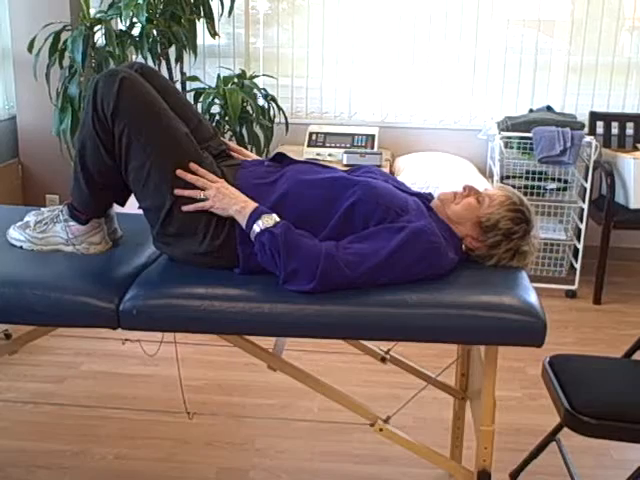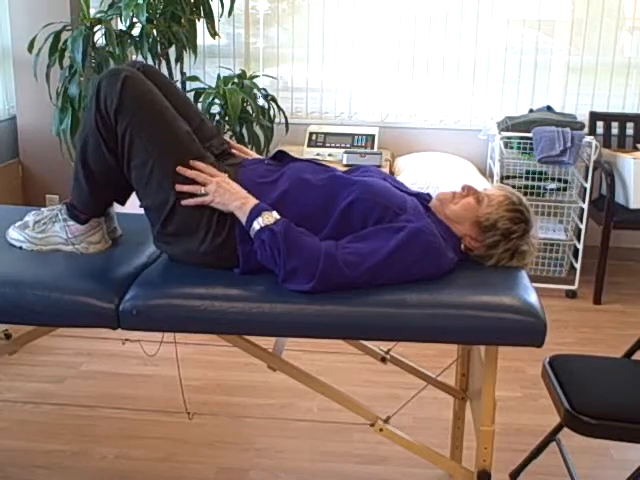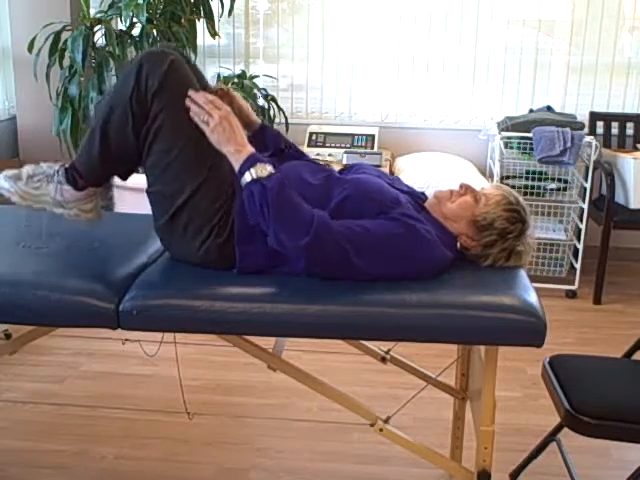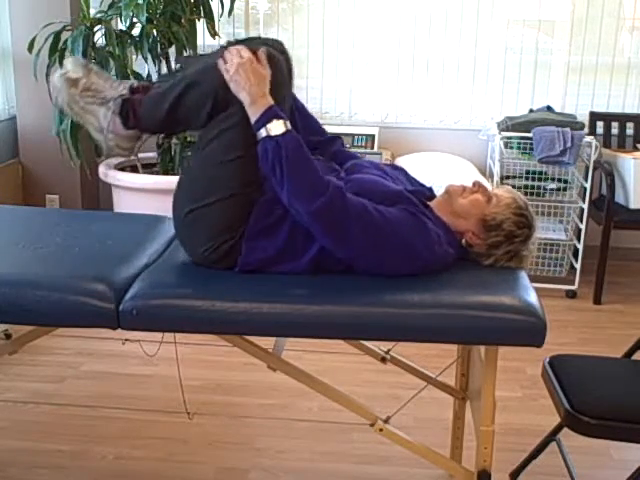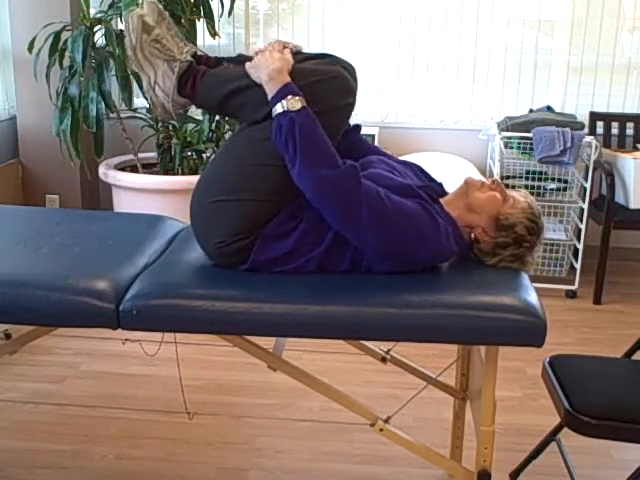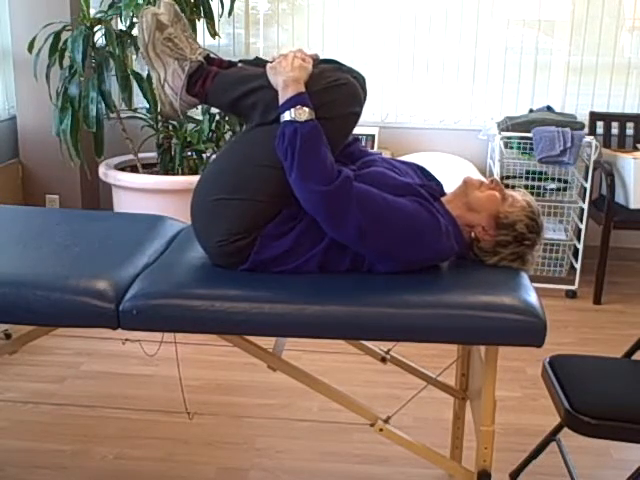
dt=0.5s
person 1, frame 1
left shoulder: (425, 244)
right shoulder: (420, 205)
left elbow: (316, 269)
left wrist: (244, 207)
right wrist: (258, 163)
left hip: (215, 227)
right hip: (234, 180)
left knee: (114, 91)
right knee: (134, 77)
left ankle: (84, 223)
right ankle: (94, 211)
person 1, frame 2
left shoulder: (424, 245)
right shoulder: (420, 204)
left elbow: (314, 269)
left wrist: (245, 204)
right wrist: (259, 161)
left hip: (216, 228)
right hip: (236, 180)
left knee: (118, 90)
right knee: (135, 75)
left ankle: (84, 222)
right ankle: (92, 209)
person 1, frame 3
left shoulder: (415, 245)
right shoulder: (415, 204)
left elbow: (306, 237)
right elbow: (324, 179)
left wrist: (238, 147)
right wrist: (252, 125)
left hip: (215, 230)
right hip: (241, 191)
left knee: (154, 74)
right knee: (164, 67)
left ankle: (77, 186)
right ankle: (88, 175)
person 1, frame 4
left shoulder: (416, 240)
right shoulder: (419, 197)
left elbow: (319, 202)
right elbow: (330, 151)
left wrist: (258, 100)
right wrist: (270, 87)
left hip: (222, 235)
right hip: (262, 194)
left knee: (238, 78)
right knee: (264, 56)
left ankle: (126, 116)
right ankle: (137, 104)
person 1, frame 5
left shoulder: (420, 232)
right shoulder: (431, 195)
left elbow: (328, 179)
right elbow: (349, 149)
left wrist: (279, 85)
right wrist: (291, 76)
left hip: (234, 234)
right hip: (275, 205)
left knee: (329, 85)
right knee: (330, 76)
left ankle: (186, 81)
right ankle: (198, 72)
person 1, frame 6
left shoulder: (420, 231)
right shoulder: (430, 199)
left elbow: (323, 189)
right elbow: (348, 158)
left wrist: (292, 92)
right wrist: (303, 84)
left hip: (232, 228)
left knee: (335, 90)
right knee: (338, 83)
left ankle: (197, 80)
right ankle: (207, 72)
